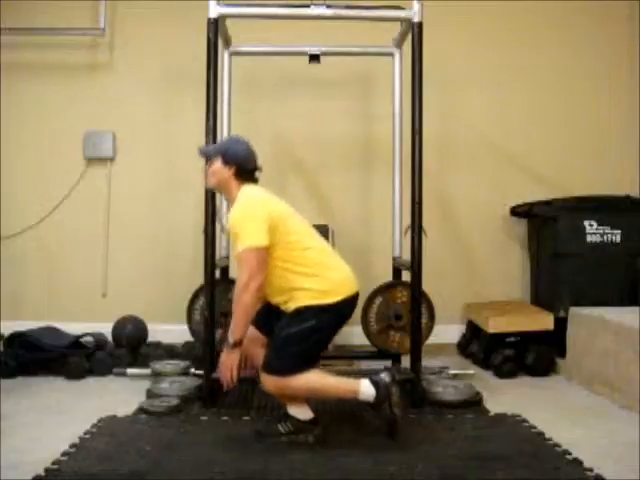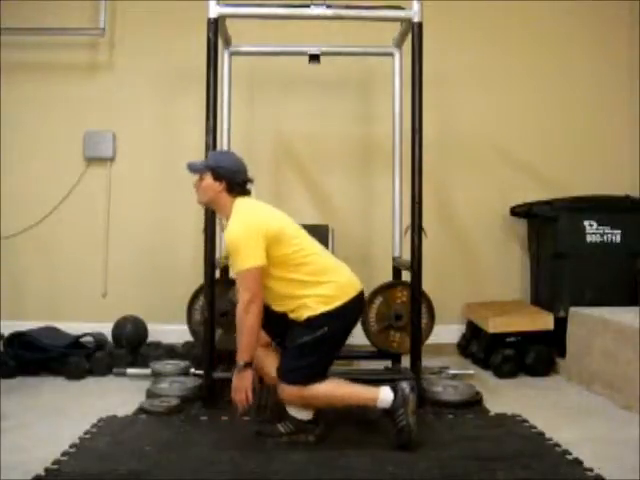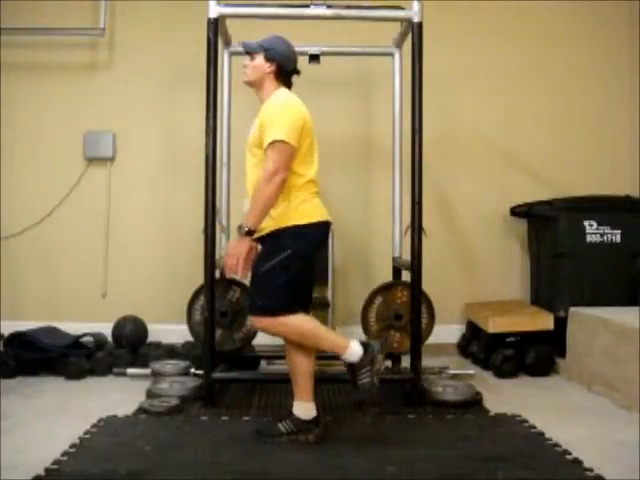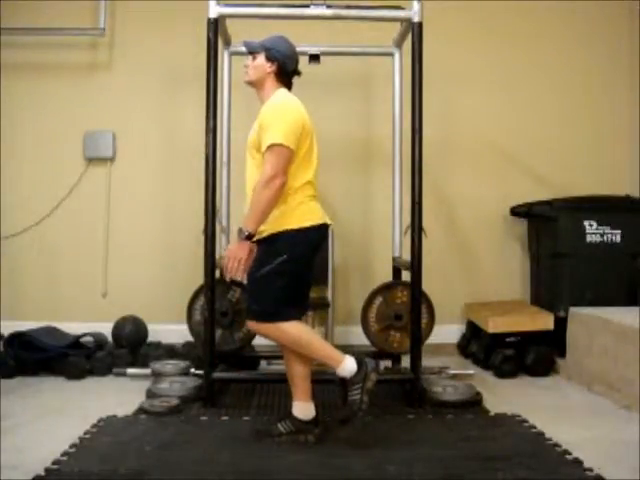
dt=0.7s
person 1, frame 1
left shoulder: (245, 210)
right shoulder: (253, 201)
left elbow: (250, 282)
right elbow: (262, 278)
left wrist: (231, 344)
right wrist: (241, 338)
left hip: (324, 295)
right hip: (316, 290)
left knee: (275, 379)
right knee: (252, 339)
left ankle: (372, 390)
right ankle: (301, 418)
person 1, frame 2
left shoulder: (242, 226)
right shoulder: (248, 212)
left elbow: (250, 301)
right elbow: (256, 295)
left wrist: (243, 368)
left hip: (330, 301)
right hip: (323, 293)
left knee: (293, 387)
right knee: (253, 341)
left ankle: (390, 398)
right ankle: (302, 419)
person 1, frame 3
left shoulder: (281, 106)
right shoulder: (275, 108)
left elbow: (274, 175)
left wrist: (243, 233)
right wrist: (255, 236)
left hip: (294, 226)
right hip: (293, 226)
left knee: (266, 316)
right knee: (288, 320)
left ankle: (357, 353)
right ankle: (304, 417)
person 1, frame 4
left shoulder: (280, 108)
right shoulder: (276, 109)
left elbow: (273, 179)
left wrist: (242, 237)
right wrist: (254, 240)
left hip: (291, 229)
right hip: (292, 228)
left knee: (263, 320)
right knee: (282, 322)
left ankle: (352, 369)
right ankle: (304, 417)
